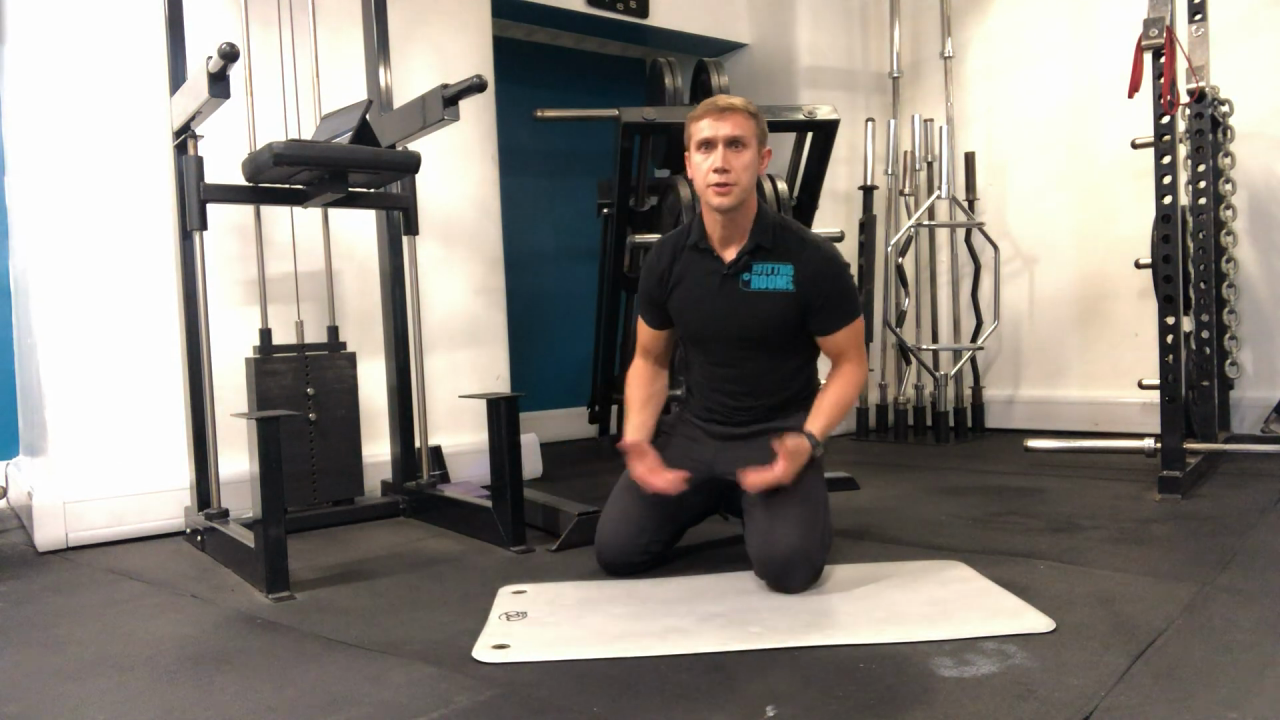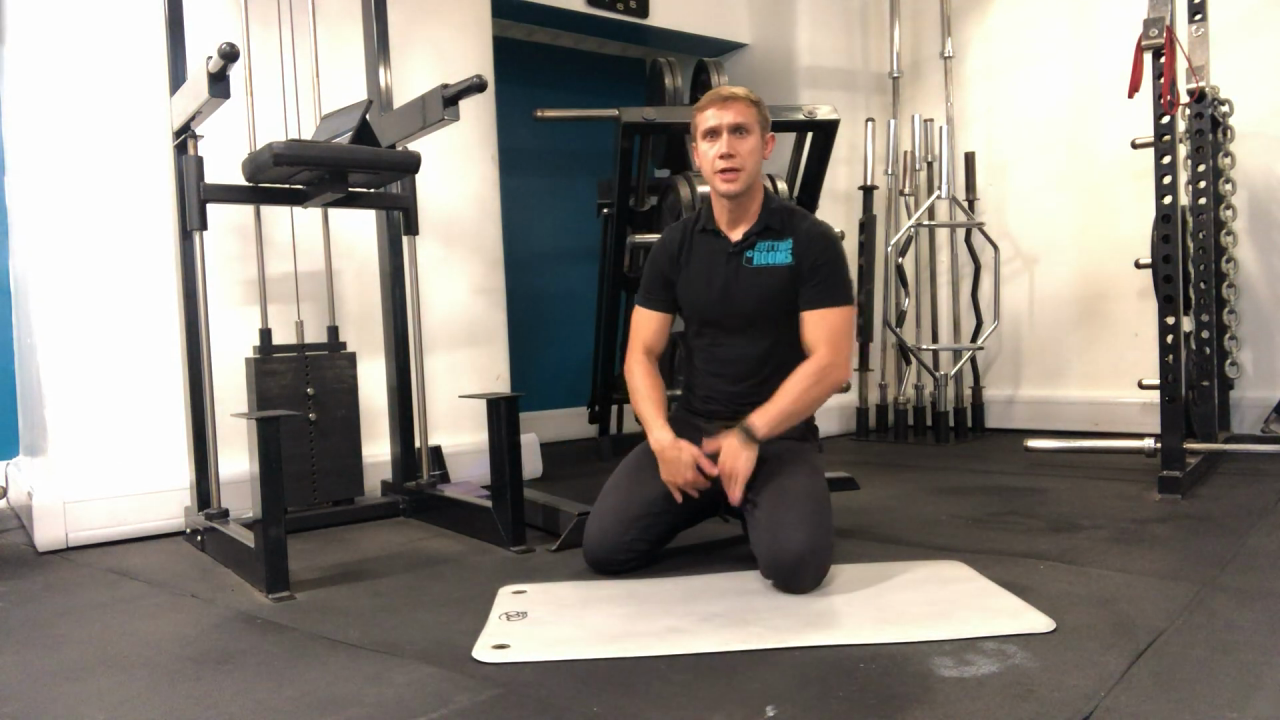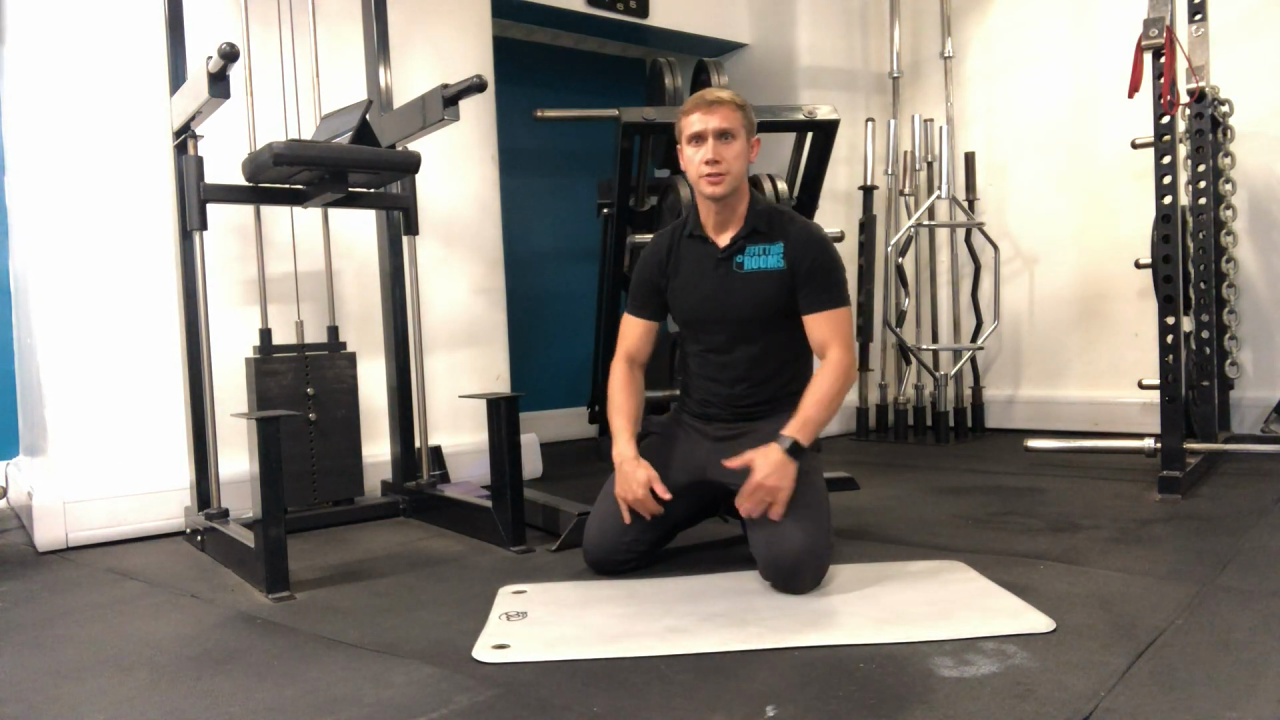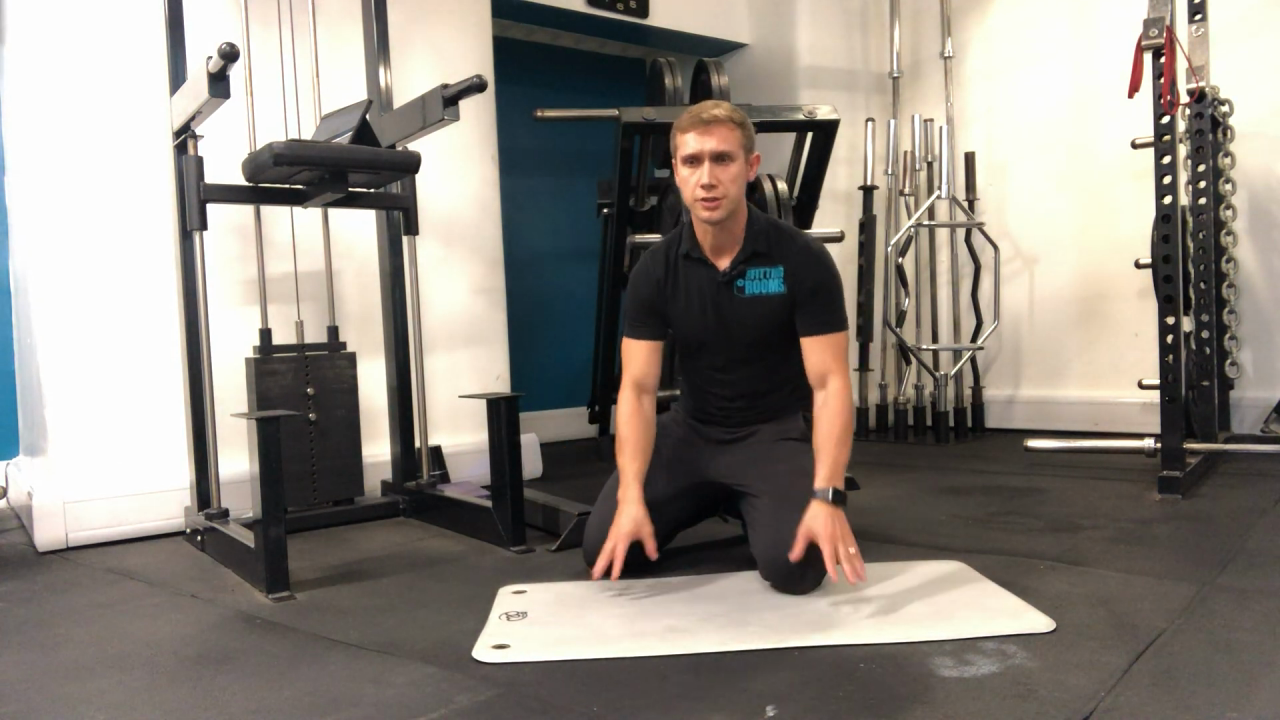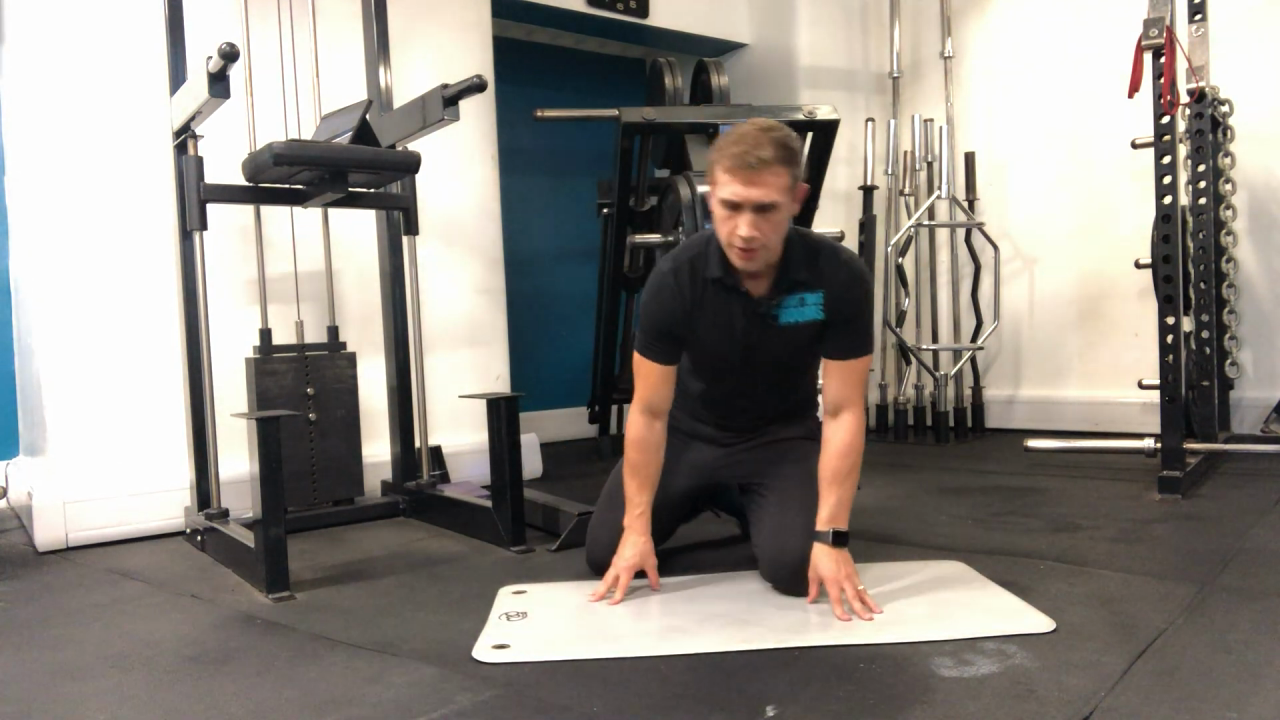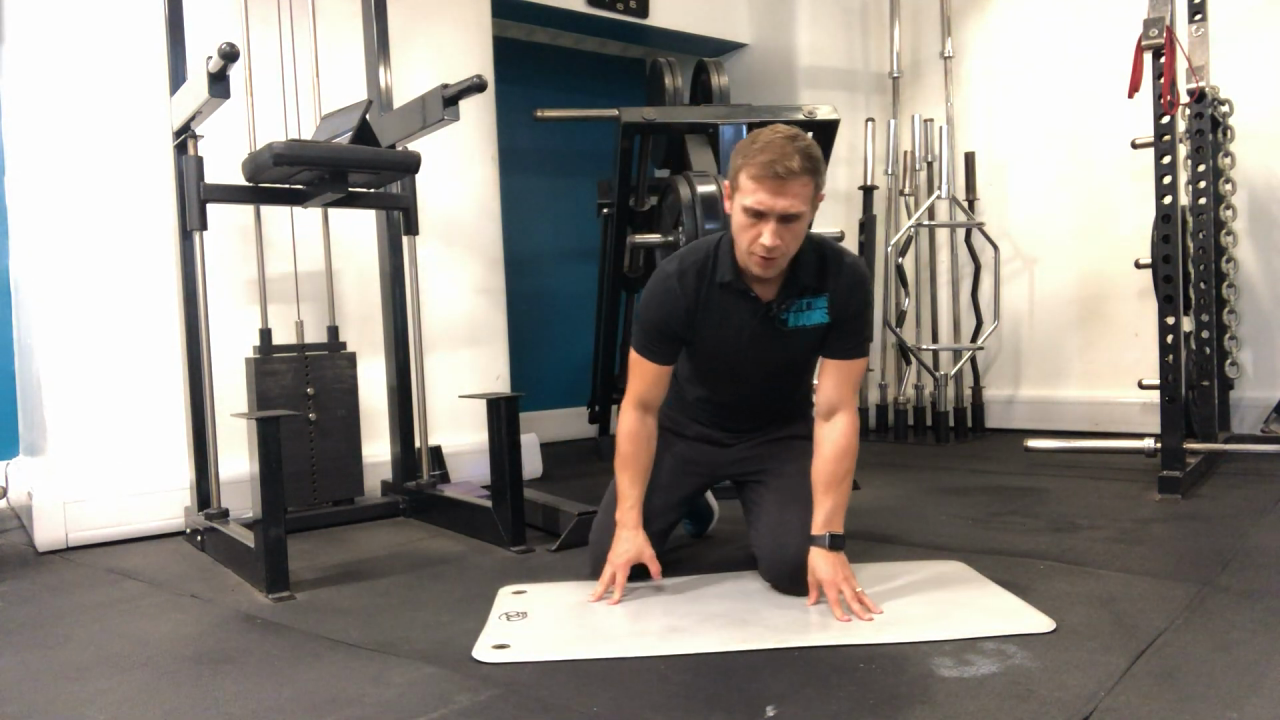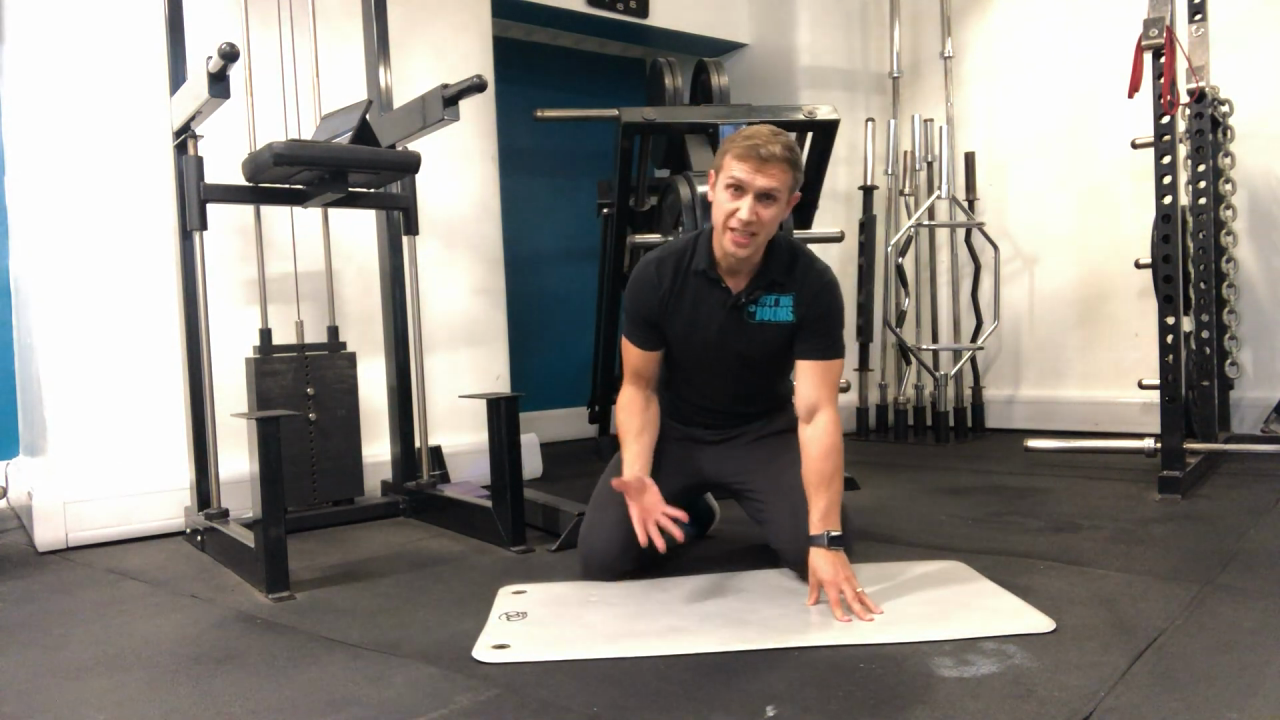
dt=0.4s
person 1, frame 1
left shoulder: (811, 259)
right shoulder: (666, 259)
left elbow: (849, 365)
right elbow: (650, 360)
left wrist: (808, 441)
right wrist: (636, 436)
left hip: (778, 438)
right hip: (694, 432)
left knee: (788, 566)
right knee: (618, 551)
left ankle: (752, 504)
right ankle: (717, 497)
person 1, frame 2
left shoulder: (810, 241)
right shoulder: (675, 245)
left elbow: (831, 363)
right elbow: (642, 355)
left wrist: (751, 434)
right wrist: (663, 439)
left hip: (777, 435)
right hip: (691, 429)
left knee: (795, 565)
right knee: (605, 548)
left ankle: (757, 507)
right ankle: (709, 502)
person 1, frame 3
left shoulder: (802, 243)
right shoulder: (663, 252)
left elbow: (838, 360)
right elbow: (628, 361)
left wrist: (788, 449)
right wrist: (625, 453)
left hip: (773, 434)
right hip: (689, 429)
left knee: (793, 565)
right knee: (604, 550)
left ankle: (754, 505)
right ankle: (711, 502)
person 1, frame 4
left shoulder: (803, 260)
right shoulder: (654, 269)
left elbow: (830, 384)
right elbow: (637, 389)
left wrist: (827, 497)
right wrist: (630, 497)
left hip: (776, 433)
right hip: (691, 431)
left knee: (793, 567)
right knee: (605, 550)
left ankle: (753, 505)
right ankle: (717, 499)
person 1, frame 5
left shoulder: (840, 276)
right shoulder: (674, 279)
left elbow: (843, 411)
right elbow: (650, 412)
left wrist: (831, 538)
right wrist: (637, 529)
left hip: (782, 434)
right hip: (691, 431)
left knee: (793, 568)
right knee: (605, 554)
left ankle: (754, 503)
right ankle: (715, 495)
person 1, frame 6
left shoulder: (844, 280)
right shoulder: (677, 281)
left elbow: (835, 413)
right elbow: (641, 408)
left wrist: (827, 540)
right wrist: (629, 524)
left hip: (781, 434)
right hip: (685, 431)
left knee: (793, 569)
right knee: (612, 560)
left ankle: (754, 505)
right ankle: (694, 502)
person 1, frame 7
left shoulder: (812, 283)
right shoulder: (657, 274)
left elbow: (816, 412)
right elbow: (638, 387)
left wrist: (826, 538)
right wrist: (638, 474)
left hip: (763, 432)
right hip: (675, 431)
left knee: (809, 552)
right knee: (603, 557)
left ankle: (757, 506)
right ankle: (691, 503)
